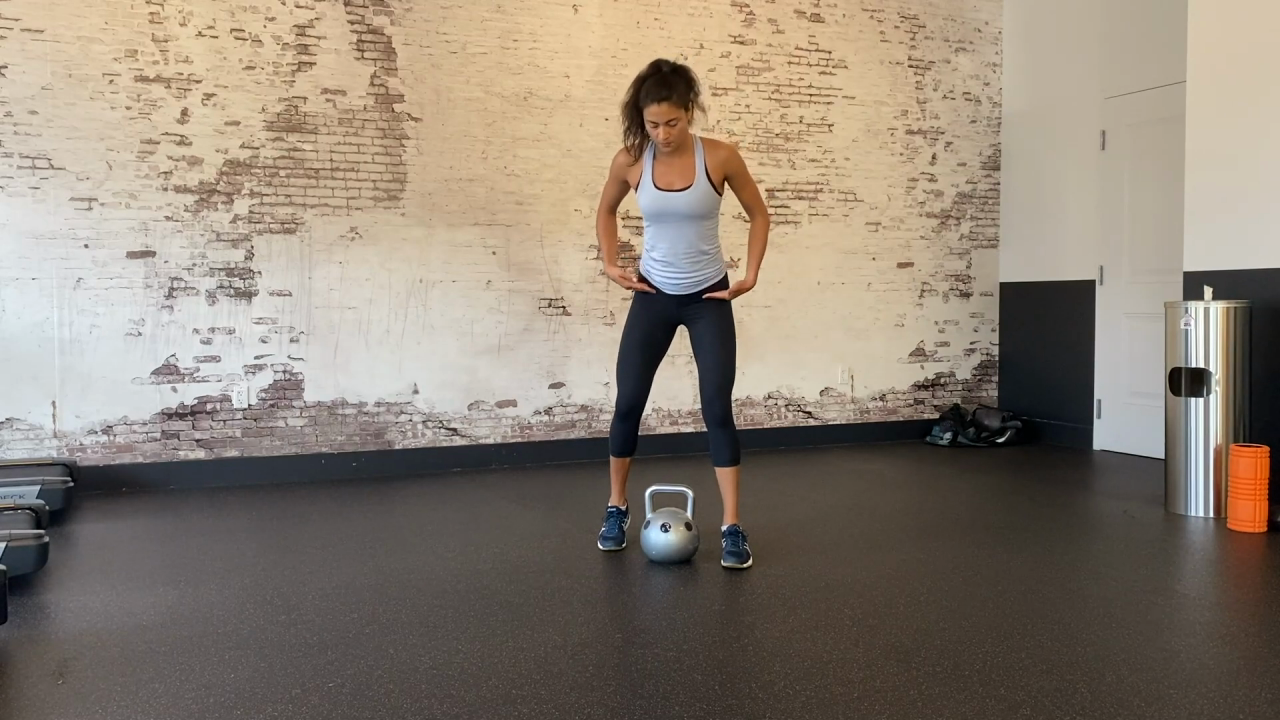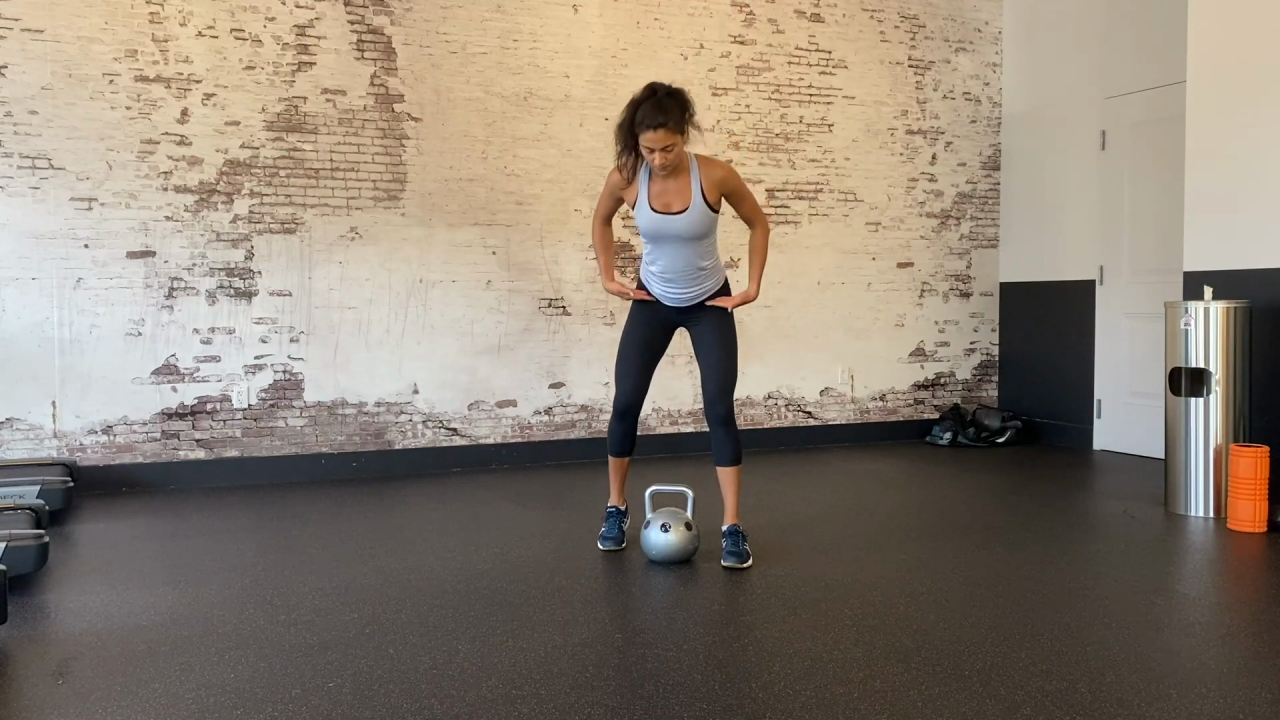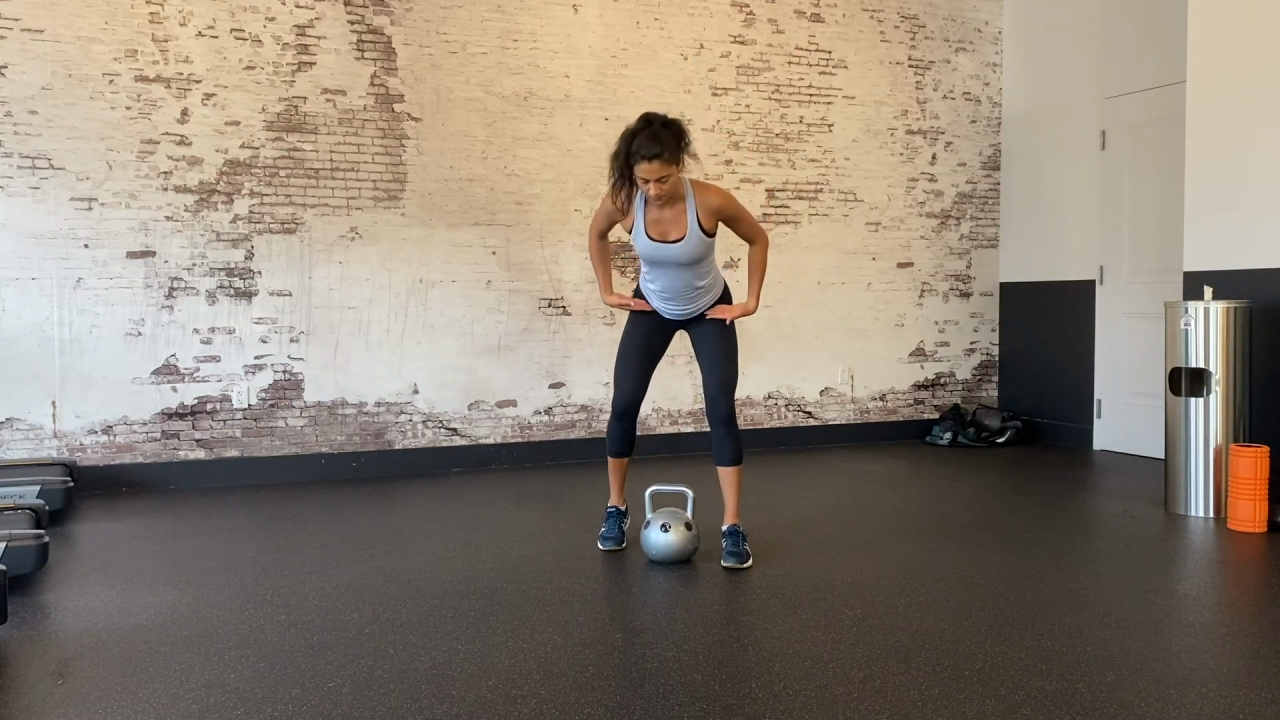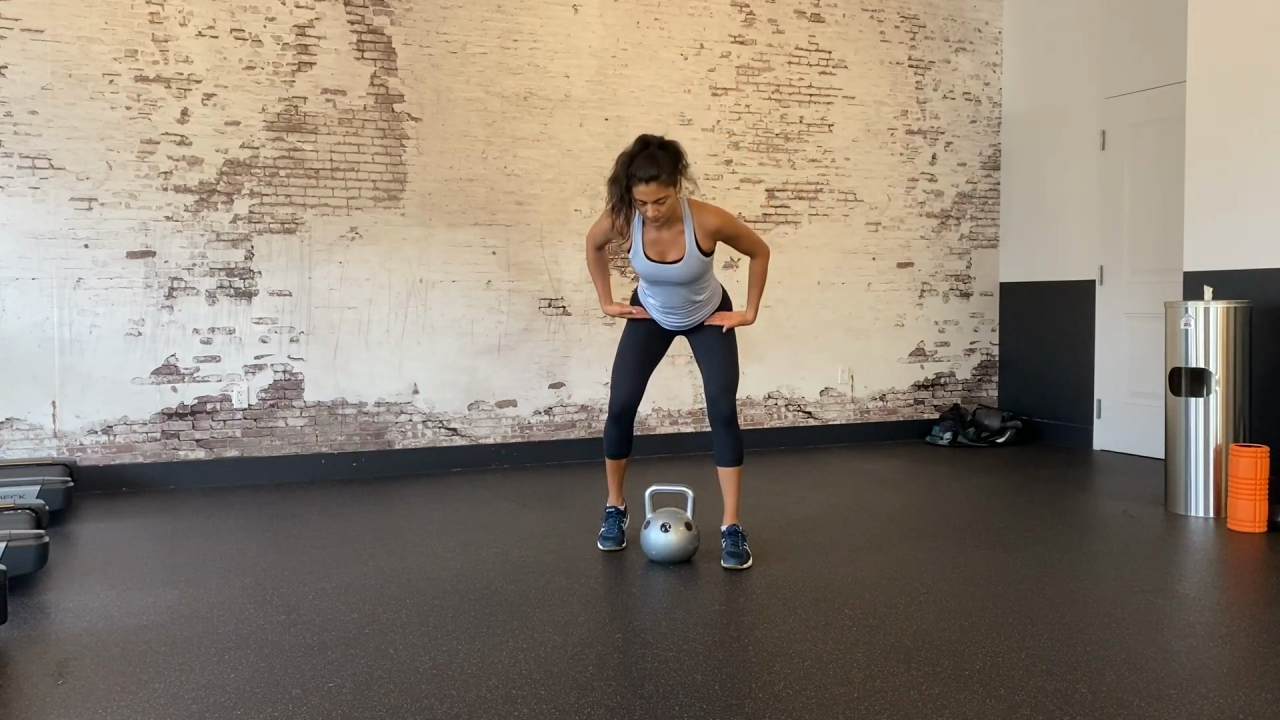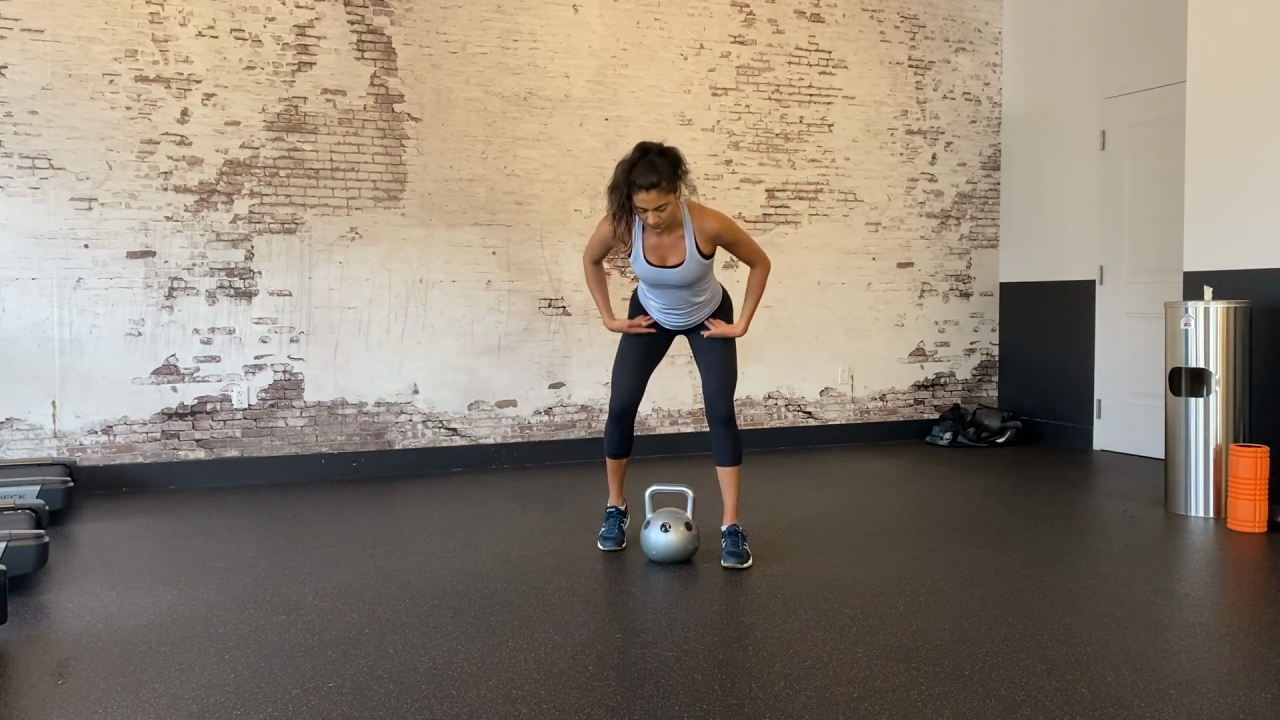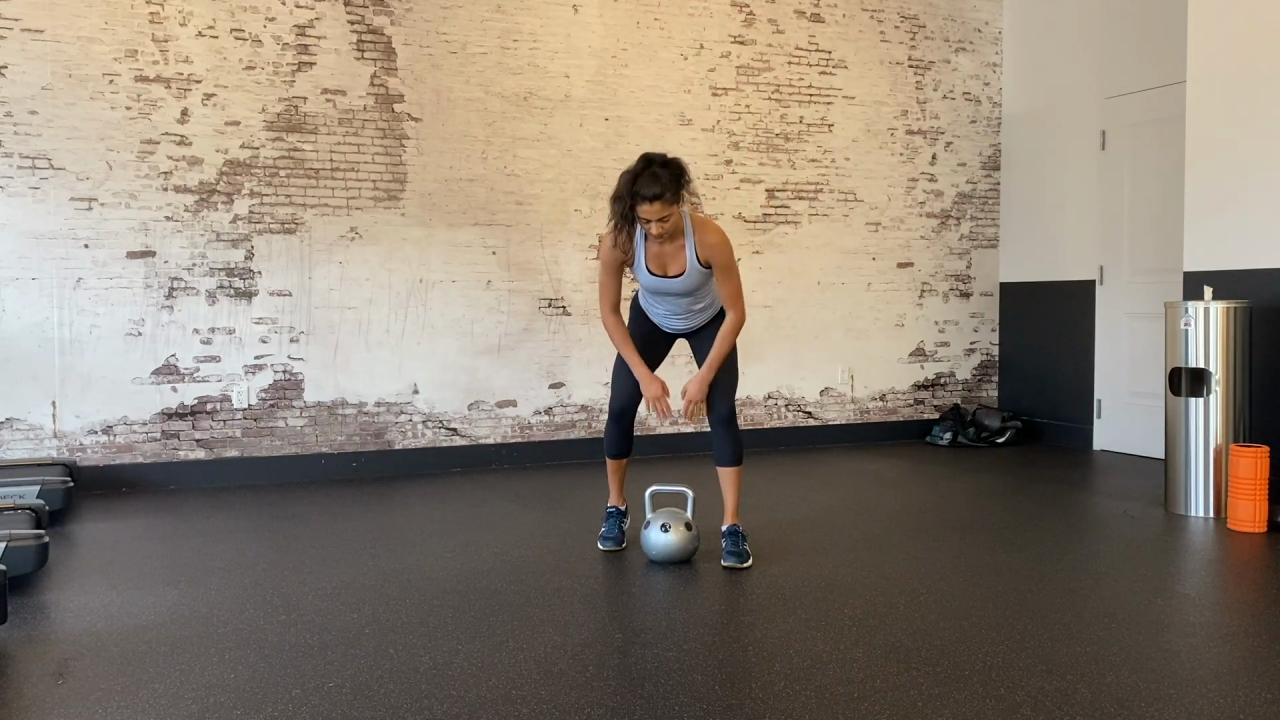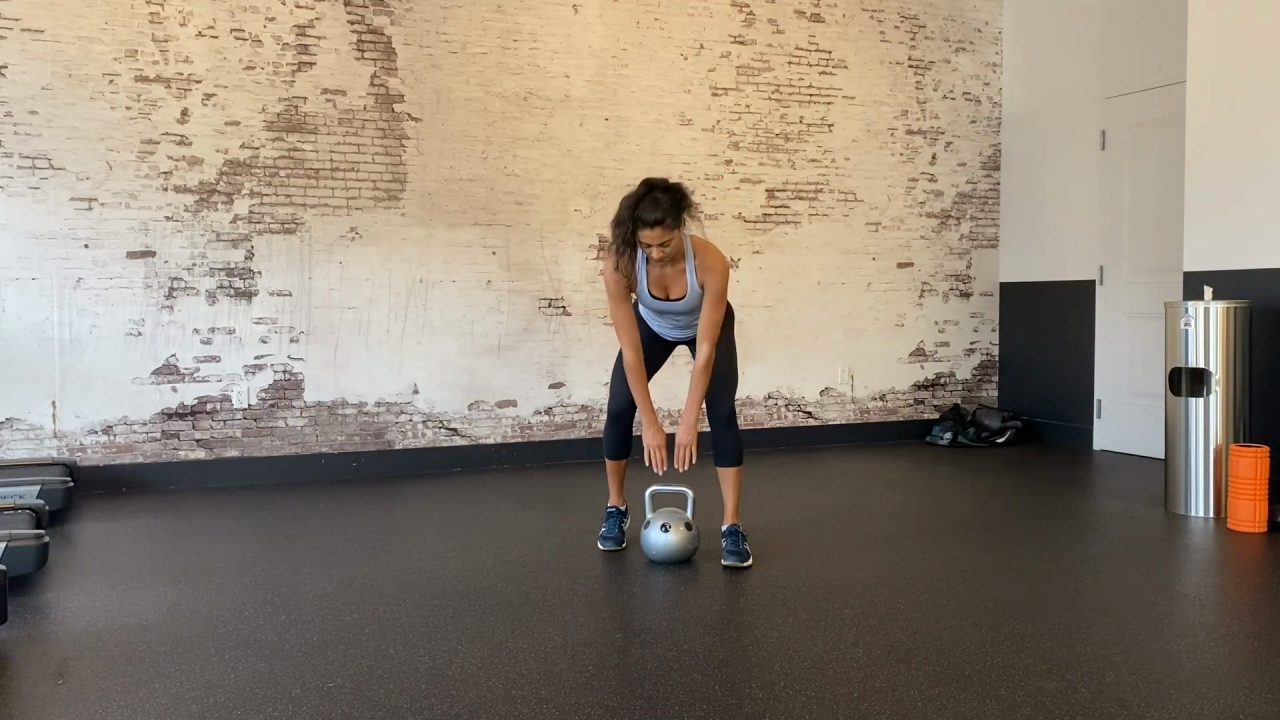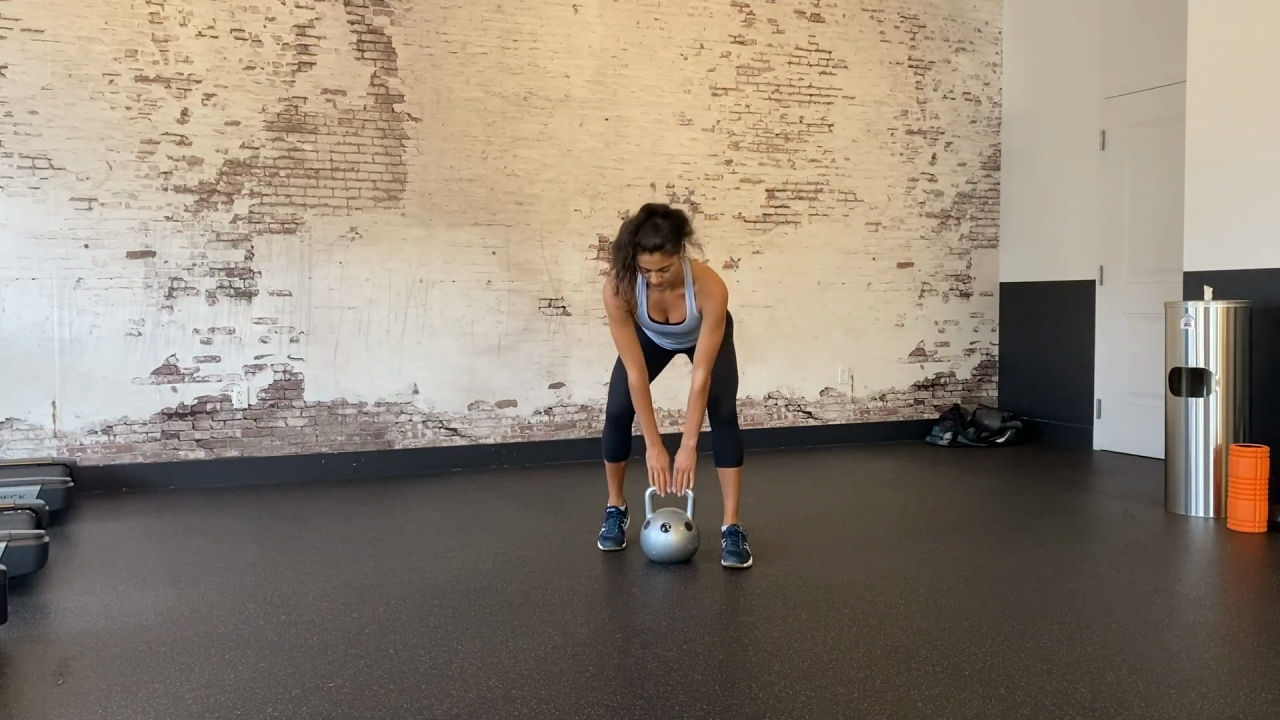
dt=0.2s
person 1, frame 1
left shoulder: (720, 157)
right shoulder: (629, 160)
left elbow: (759, 214)
right elbow: (606, 210)
left wrist: (750, 275)
right wrist: (610, 263)
left hip: (709, 297)
right hip: (653, 296)
left knee: (717, 408)
right knee: (628, 402)
left ankle: (732, 527)
right ankle: (616, 508)
person 1, frame 2
left shoulder: (716, 175)
right shoulder: (625, 178)
left elbow: (759, 224)
right elbow: (601, 221)
left wrist: (753, 286)
right wrist: (608, 277)
left hip: (709, 303)
right hip: (653, 302)
left knee: (719, 409)
right knee: (626, 401)
left ankle: (732, 526)
right ankle: (616, 507)
person 1, frame 3
left shoulder: (712, 200)
right shoulder: (621, 202)
left elbow: (758, 240)
right elbow: (597, 235)
left wrist: (751, 301)
right wrist: (607, 291)
left hip: (709, 311)
right hip: (651, 309)
left knee: (721, 409)
right knee: (624, 404)
left ankle: (732, 527)
right ankle: (616, 508)
person 1, frame 4
left shoulder: (709, 220)
right shoulder: (618, 221)
left elbow: (760, 252)
right elbow: (593, 247)
left wrist: (750, 311)
right wrist: (606, 301)
left hip: (708, 318)
right hip: (650, 316)
left knee: (722, 410)
right knee: (620, 407)
left ankle: (732, 527)
right ankle: (615, 508)
person 1, frame 5
left shoulder: (710, 224)
right shoulder: (618, 227)
left elbow: (760, 264)
right elbow: (591, 262)
left wrist: (743, 322)
right wrist: (608, 316)
left hip: (708, 318)
right hip: (650, 317)
left knee: (721, 410)
right knee: (621, 407)
left ankle: (732, 527)
right ankle: (615, 509)
person 1, frame 6
left shoulder: (710, 237)
right shoulder: (620, 239)
left elbow: (735, 311)
right elbow: (609, 310)
left wrist: (704, 378)
right wrist: (643, 374)
left hip: (708, 322)
right hip: (650, 320)
left knee: (722, 411)
right knee: (621, 407)
left ankle: (732, 526)
right ankle: (616, 508)
person 1, frame 7
left shoulder: (711, 262)
right shoulder: (620, 264)
left elbow: (706, 350)
right elbow: (631, 350)
left wrist: (688, 422)
right wrist: (650, 422)
left hip: (707, 329)
right hip: (652, 327)
left knee: (723, 412)
right knee: (619, 409)
left ankle: (732, 526)
right ankle: (616, 508)
person 1, frame 8
left shoulder: (710, 288)
right shoulder: (618, 289)
left elbow: (701, 376)
right elbow: (635, 374)
left wrist: (688, 447)
right wrist: (653, 446)
left hip: (705, 337)
right hip: (651, 338)
left knee: (723, 413)
right knee: (617, 412)
left ankle: (732, 526)
right ankle: (616, 508)
